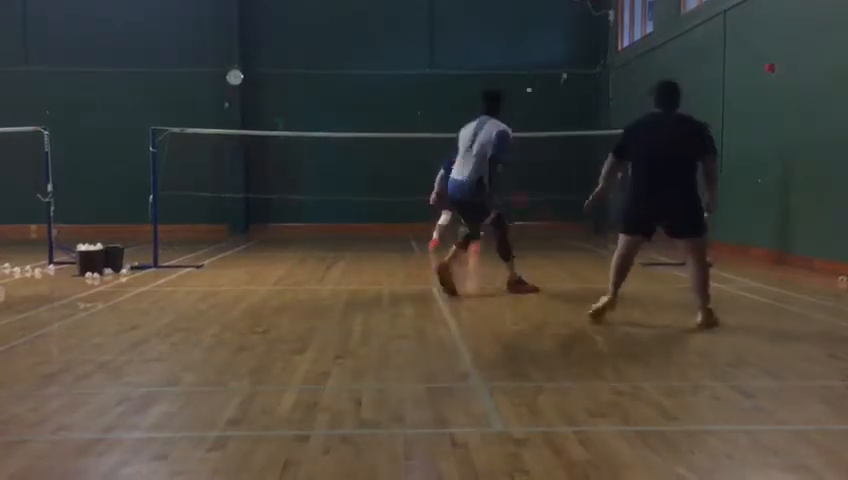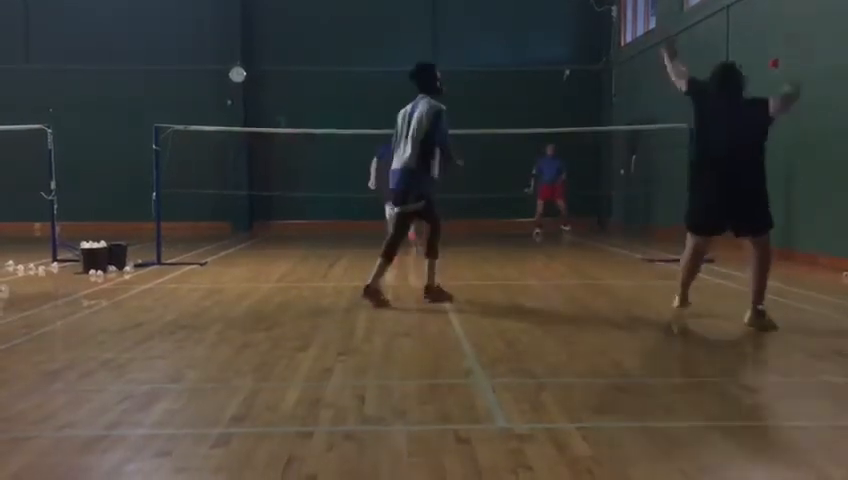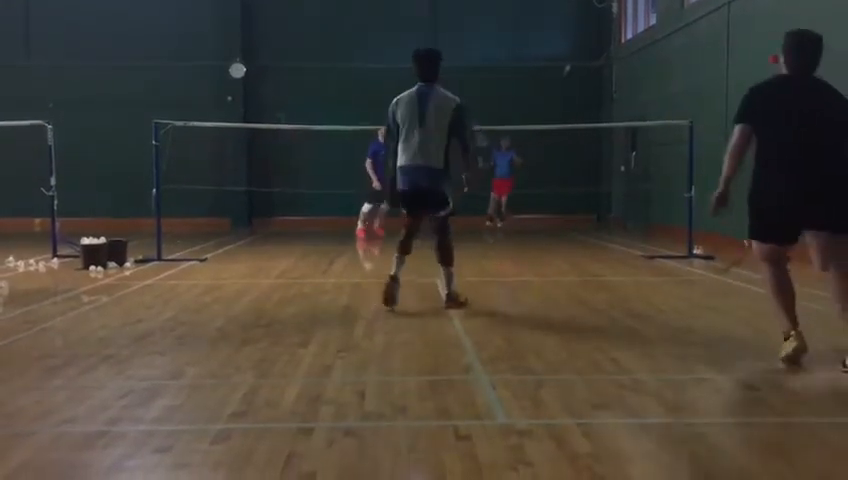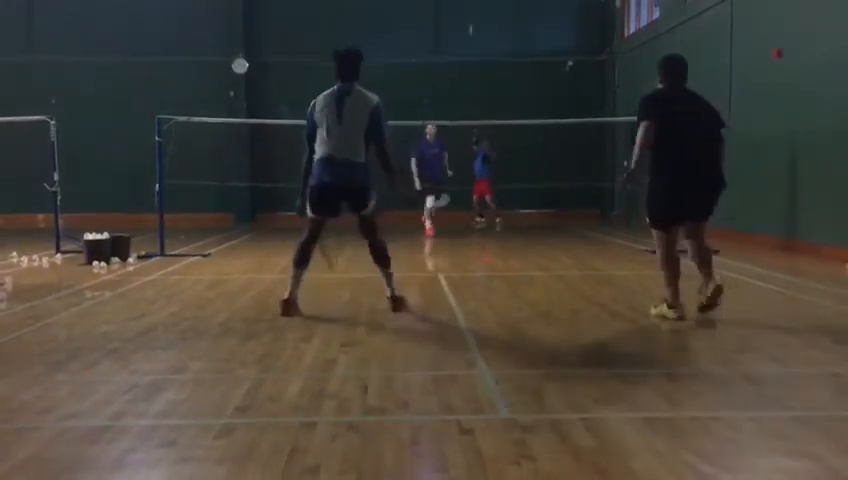
dt=1s
person 1, frame 1
left shoulder: (637, 127)
right shoulder: (694, 127)
left elbow: (615, 160)
right elbow: (710, 163)
left wrist: (600, 189)
right wrist: (712, 196)
left hip: (641, 197)
right hip: (682, 200)
left knee: (625, 249)
right knee: (697, 255)
left ankle: (610, 297)
right ankle: (704, 311)
person 1, frame 2
left shoulder: (706, 99)
right shoulder: (754, 110)
left elbow: (680, 77)
right elbow: (780, 102)
left wrist: (669, 56)
right wrist: (791, 93)
left hip: (705, 192)
right hip: (745, 195)
left knee: (696, 247)
right knee: (761, 248)
left ankle: (681, 297)
right ankle: (756, 310)
person 1, frame 3
left shoulder: (760, 94)
left elbow: (739, 142)
left wrist: (724, 185)
left hip: (775, 192)
left knee: (772, 261)
left ankle: (793, 334)
person 1, frame 4
left shoulder: (653, 100)
right shoulder: (703, 104)
left elbow: (646, 132)
right elbow: (718, 146)
left wrist: (634, 166)
right wrist: (712, 176)
left hip: (669, 181)
right hip: (706, 181)
left knee: (665, 242)
right knee: (695, 237)
left ankle: (673, 304)
right ankle: (709, 283)
person 2, frame 1
left shoulder: (467, 128)
right shoulder: (501, 131)
right elbow: (492, 163)
right wrist: (490, 194)
left hip: (454, 186)
right hip: (472, 189)
left knee: (472, 230)
right knee: (500, 229)
left ankle: (447, 264)
right ankle: (514, 280)
person 2, frame 2
left shoulder: (405, 111)
right shoulder: (435, 109)
right elbow: (443, 150)
left wrist: (394, 187)
right wrist: (457, 163)
left hip: (401, 175)
right hip: (414, 177)
left knee: (434, 225)
right knee: (399, 231)
left ankle: (431, 286)
right ankle: (373, 285)
person 2, frame 3
left shoulder: (398, 102)
right shoulder: (452, 103)
left elbow: (392, 146)
right elbow: (463, 144)
left wrist: (393, 178)
right wrist: (467, 171)
left hip: (407, 174)
right hip: (435, 174)
left knee: (409, 229)
right knee: (442, 232)
left ankle: (394, 278)
right ankle: (450, 293)
person 2, frame 4
left shoulder: (318, 102)
right shoulder: (371, 102)
left elbow: (309, 151)
right elbow: (380, 148)
left wrist: (303, 191)
right wrist: (394, 181)
left hip: (323, 173)
right hip: (355, 174)
left knee: (311, 236)
right knee: (373, 236)
left ankle: (290, 298)
right ankle: (393, 294)
